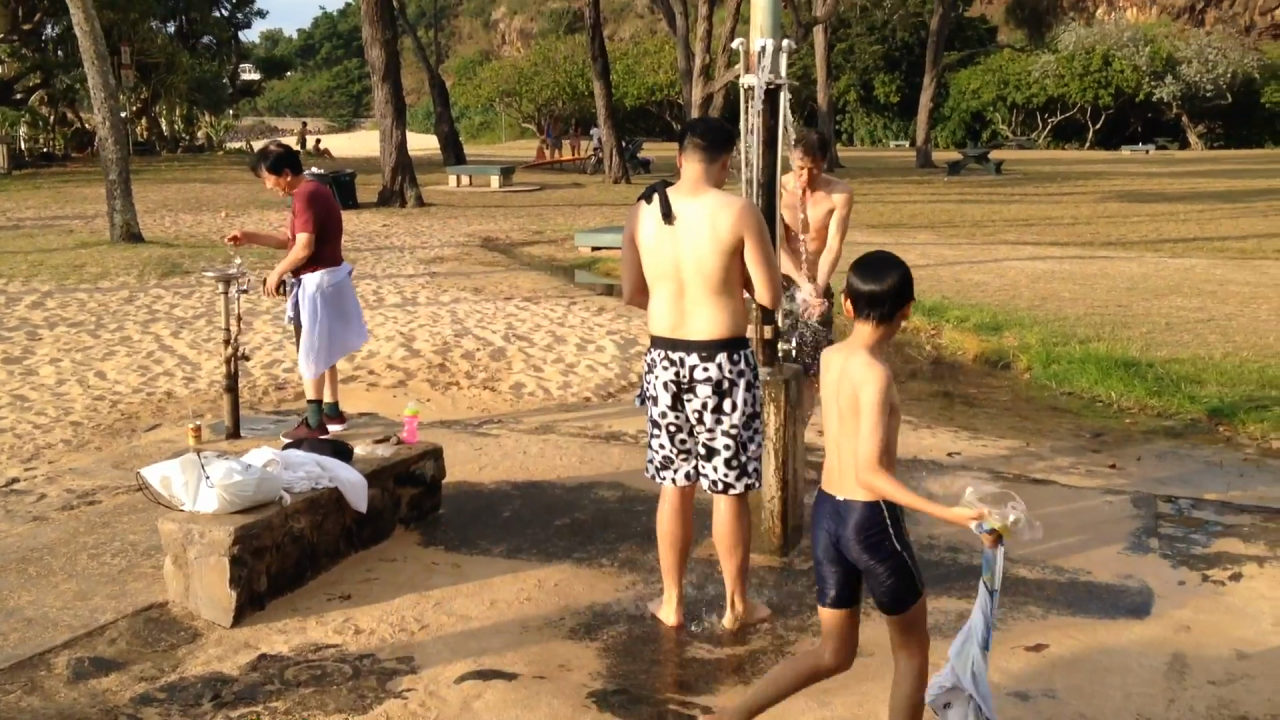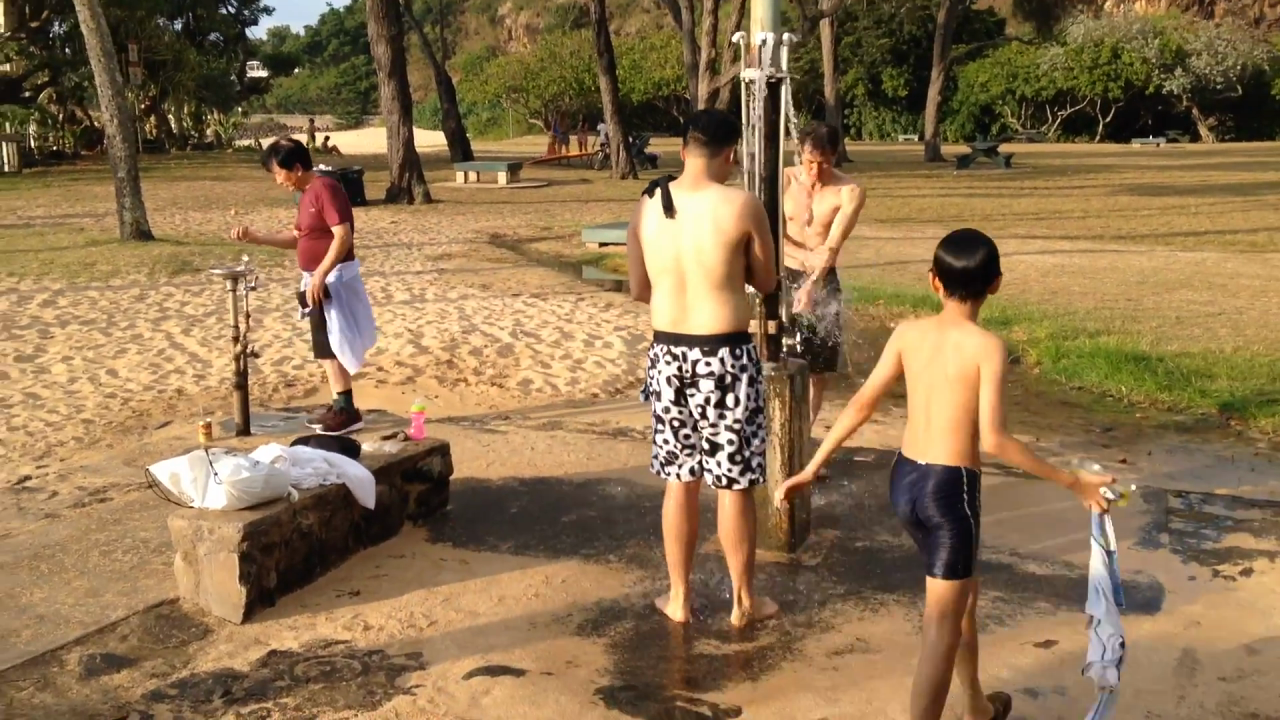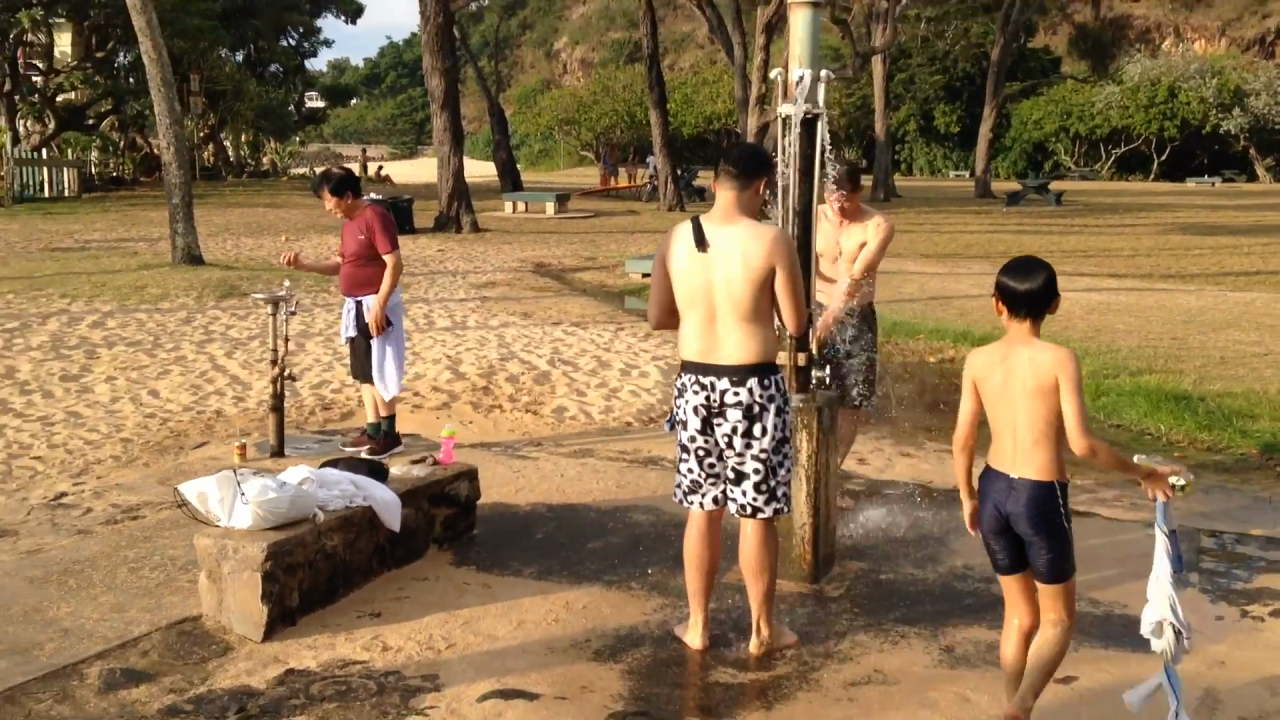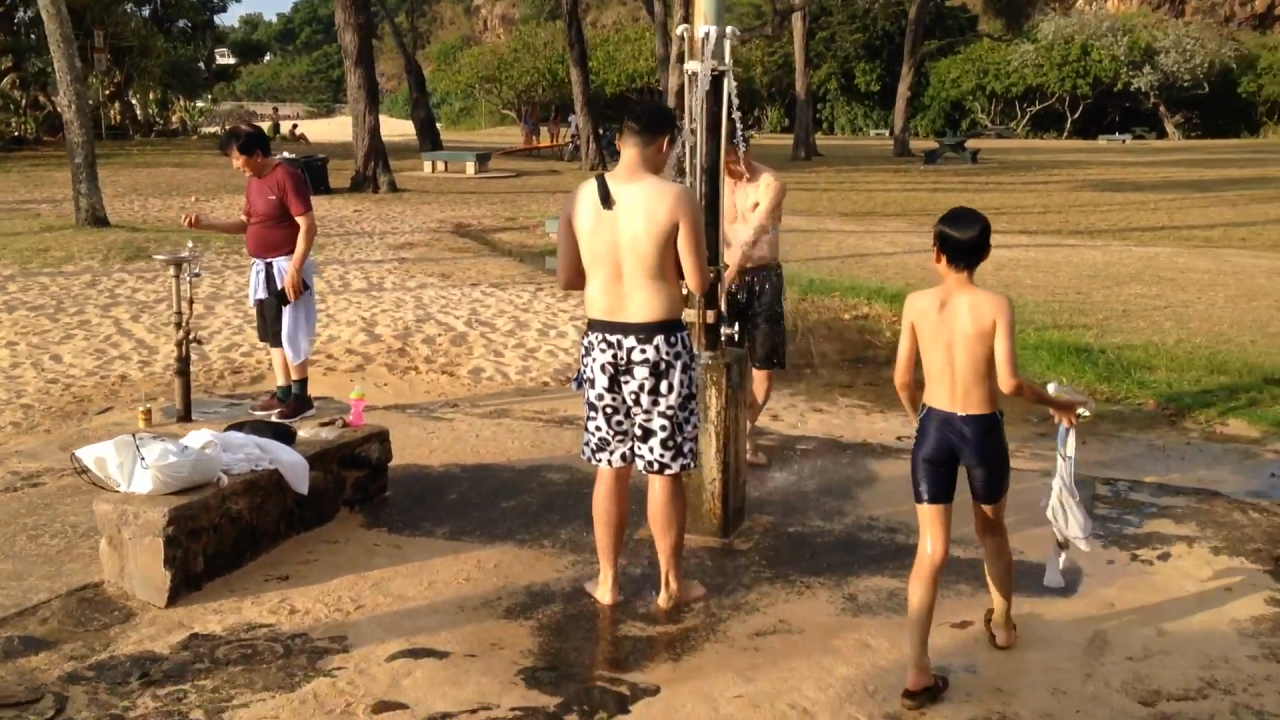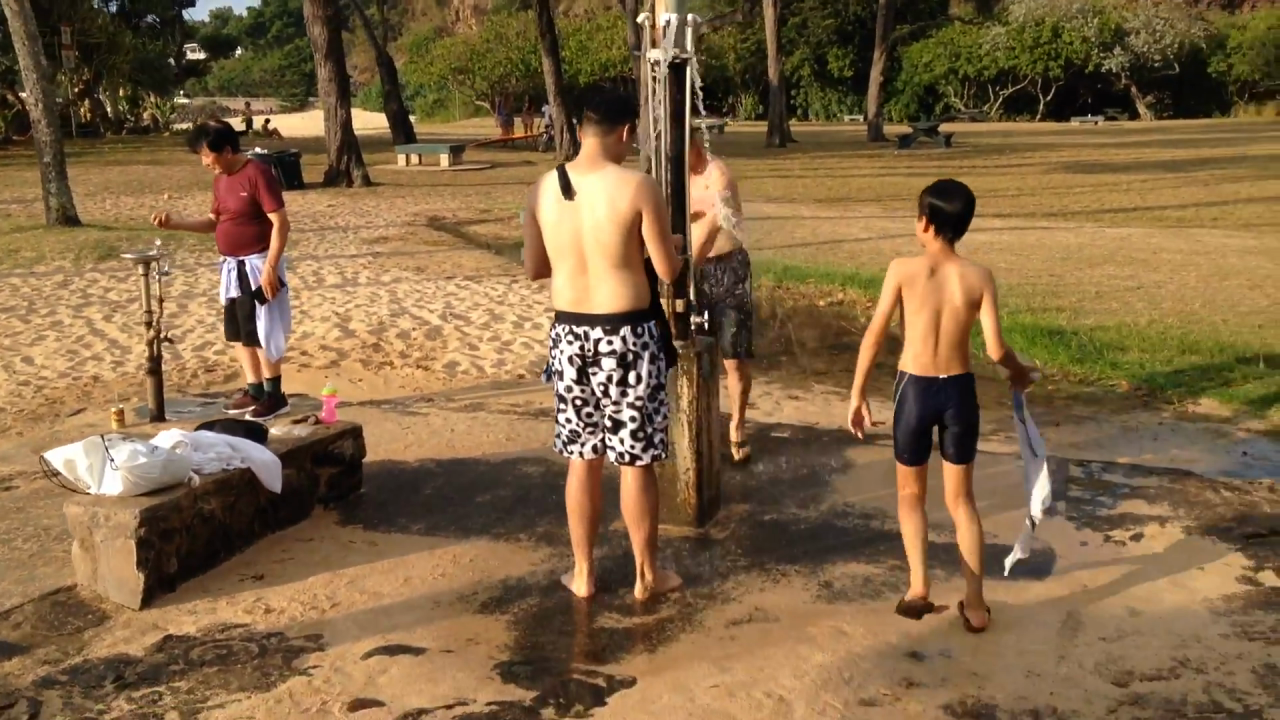
dt=0.3s
person 1, frame 1
left shoulder: (642, 211)
right shoulder: (739, 211)
left elbow: (632, 293)
right elbow: (770, 296)
left hip: (664, 358)
right hip: (722, 360)
left knee: (675, 483)
right knee: (729, 488)
left ankle: (671, 600)
right ankle: (737, 604)
person 1, frame 2
left shoulder: (646, 205)
right shoulder: (741, 206)
left elbow: (639, 289)
right elbow: (767, 282)
left hip: (667, 353)
right hip: (725, 355)
left knee: (679, 480)
right knee: (734, 483)
left ankle: (679, 597)
right ankle: (744, 600)
person 1, frame 3
left shoulder: (676, 238)
right shoulder: (772, 241)
left elbow: (658, 318)
right elbow: (795, 325)
left hip: (696, 384)
right hip: (753, 388)
left knee: (702, 508)
right knee: (757, 513)
left ankle: (697, 624)
right ankle: (762, 629)
person 1, frame 4
left shoulder: (580, 197)
right shoulder: (675, 198)
left elbow: (567, 279)
right elbow: (699, 284)
right wrist: (696, 261)
left hip: (602, 342)
right hip: (659, 344)
left knee: (611, 465)
right knee: (664, 469)
left ankle: (607, 580)
right ankle: (671, 583)
person 1, frame 5
left shoulder: (543, 188)
right shoulder: (637, 187)
left elbow: (535, 270)
right elbow: (668, 271)
right wrist: (671, 245)
left hip: (569, 334)
right hip: (626, 334)
left knee: (582, 458)
right knee: (636, 460)
left ankle: (583, 572)
right ankle: (647, 574)
person 2, frame 1
left shoulder: (830, 357)
right shoulder: (875, 374)
right elbow: (872, 472)
right wrist: (947, 513)
left hip: (828, 514)
right hip: (873, 522)
left knee: (832, 653)
right knee: (912, 649)
person 2, frame 2
left shoulder: (907, 333)
right shoulder: (988, 347)
left elbow: (861, 403)
right elbow: (993, 440)
left wrist: (812, 470)
right wrist: (1071, 481)
left hip: (904, 480)
right hip: (952, 488)
left knee: (962, 594)
right knee: (943, 627)
person 2, frame 3
left shoulder: (978, 359)
right shoulder: (1060, 359)
left elbow: (962, 439)
right elbow: (1082, 443)
left wrist: (967, 498)
right wrist: (1141, 473)
left hip: (993, 493)
right hip: (1040, 498)
left knee: (1020, 615)
right knee: (1059, 621)
person 2, frame 4
left shoulder: (916, 303)
right shoulder: (996, 306)
left elbow: (902, 378)
right elbow: (1009, 381)
right wrist: (1055, 403)
left hip: (933, 428)
right hip: (982, 430)
left knee: (931, 550)
right knee: (991, 528)
left ankle: (918, 672)
right ankle: (1002, 623)
person 2, frame 5
left shoulder: (903, 269)
right shoulder: (980, 274)
left elbow: (874, 335)
right elbow: (997, 349)
left wrist: (857, 394)
right wrist: (1019, 371)
left hip: (914, 391)
right hip: (959, 391)
left knee: (911, 493)
right knee: (960, 498)
left ankle: (919, 586)
right ankle: (975, 604)
person 3, frame 1
left shoulder: (839, 193)
right shoulder: (776, 190)
left elbow: (833, 246)
right elbow: (778, 247)
left wrist: (816, 287)
right wrist: (804, 284)
left hip: (817, 288)
right hip: (782, 285)
left knee: (812, 369)
person 3, frame 2
left shoulder: (850, 191)
right shoulder: (783, 180)
left elbow: (832, 245)
left wrist: (811, 286)
right wrist: (806, 257)
left hip: (823, 284)
right hip: (786, 279)
left knee: (819, 371)
person 3, frame 3
left shoulder: (878, 227)
right shoulder: (815, 217)
left elbow: (856, 279)
left wrist: (831, 319)
right wrist: (828, 295)
left hip: (858, 319)
right hip: (821, 314)
left knee: (853, 405)
person 3, frame 4
left shoulder: (770, 185)
left elbow: (750, 239)
left wrist: (725, 283)
left hip: (763, 278)
right hip: (726, 277)
left knee: (764, 367)
left ankle: (746, 432)
person 3, frame 5
left shoulder: (718, 176)
left elbow: (705, 236)
left hip: (728, 268)
right hip: (697, 267)
left knee: (735, 357)
left ankle: (737, 427)
person 4, frame 1
left shoulder: (306, 195)
right shoulder: (311, 192)
left elbow: (304, 247)
right elbow: (290, 239)
left wrist: (276, 274)
right wrist: (251, 237)
left hip: (317, 283)
right hip: (323, 282)
left knee: (310, 353)
right knee: (322, 352)
left ankle: (313, 423)
right ankle: (332, 412)
person 4, frame 2
left shoulder: (326, 189)
right shoulder: (308, 193)
left elbow: (343, 237)
right elbow: (296, 237)
left wrist: (319, 277)
right wrist: (256, 237)
left hip: (333, 279)
right hip: (321, 280)
left knee: (328, 347)
right knee: (327, 347)
left ankle: (347, 412)
right ankle: (339, 408)
person 4, frame 3
left shoulder: (376, 217)
right shoulder: (349, 223)
left elbow: (394, 265)
right elbow: (340, 264)
left wrist: (378, 305)
right wrist: (303, 264)
left hip: (375, 307)
right hip: (356, 307)
left knee: (377, 372)
right knee: (363, 372)
left ankle: (390, 435)
right ankle: (372, 430)
person 4, frame 4
left shoulder: (287, 177)
right shoulder: (255, 182)
left elbow: (308, 226)
right elbow: (245, 223)
left wrist: (295, 269)
right wrist: (205, 224)
left hip: (285, 268)
right hip: (264, 269)
left knee: (288, 335)
right knee: (272, 335)
left ankle: (301, 398)
right ankle: (282, 394)
person 4, frame 5
left shoulder: (257, 174)
right shoulder: (221, 180)
left elbow: (280, 222)
right elbow: (214, 222)
left wrist: (271, 266)
right wrist: (174, 223)
left hip: (255, 266)
right hip: (232, 267)
left knee: (260, 333)
right knee: (237, 334)
left ankle: (275, 396)
right ankle: (256, 390)
